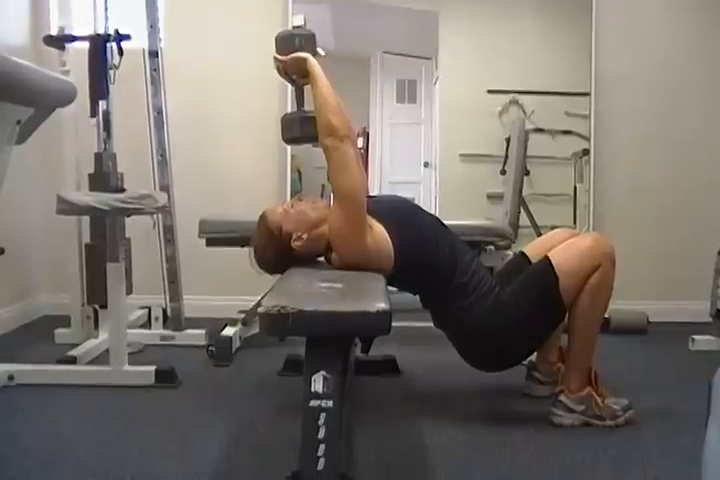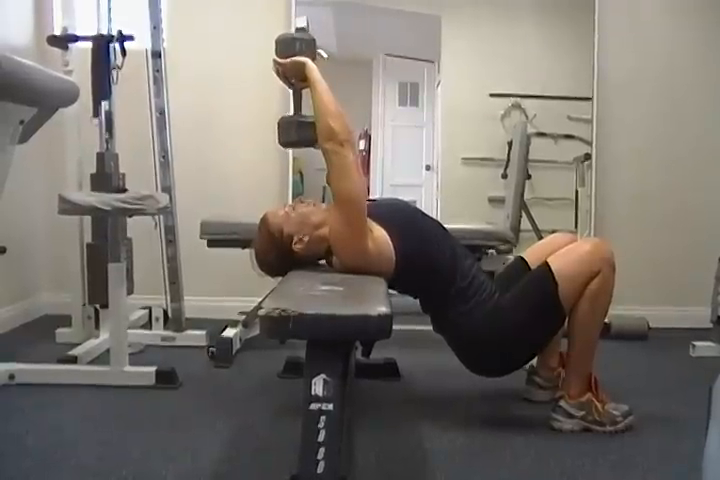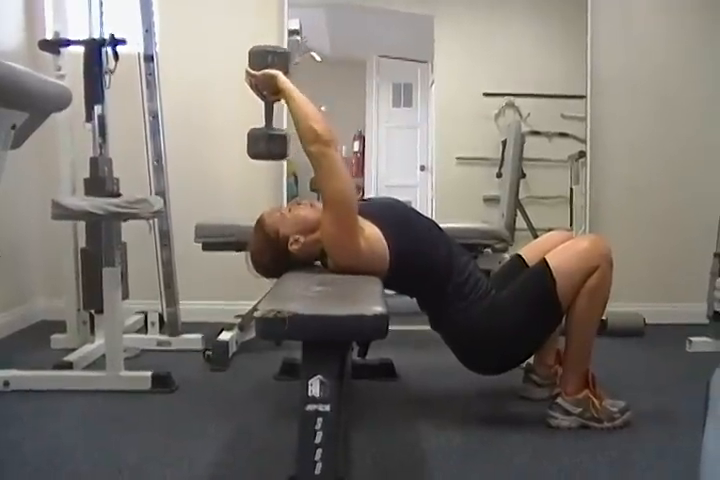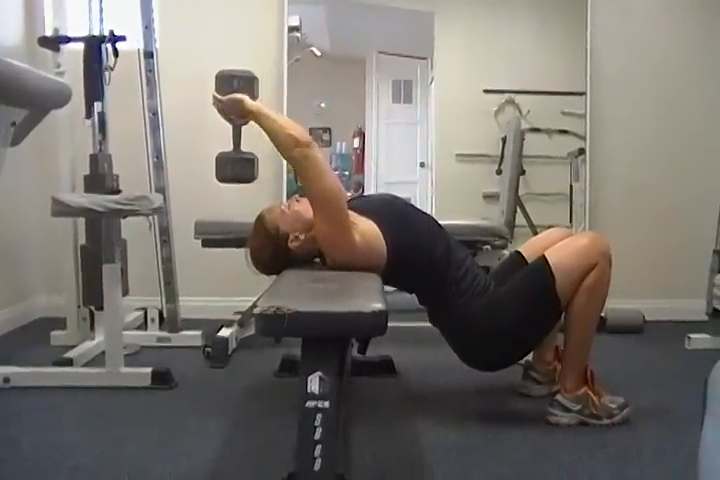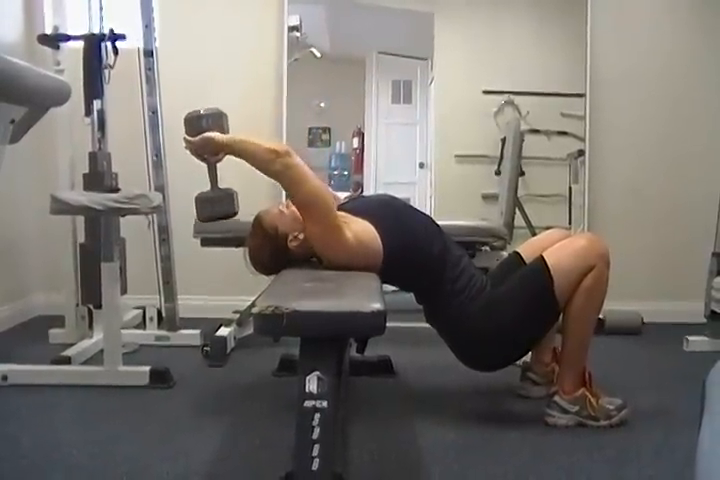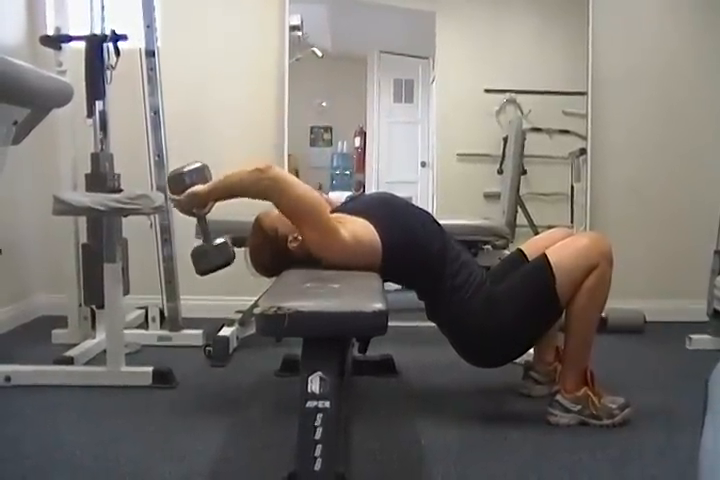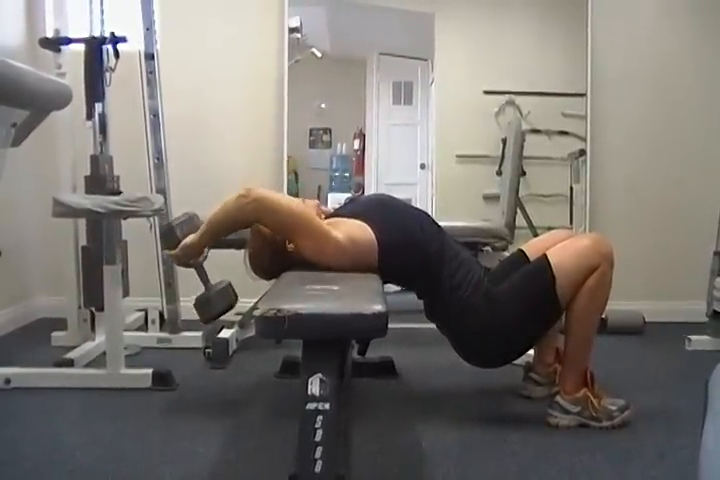
dt=0.7s
person 1, frame 1
left shoulder: (346, 236)
right shoulder: (348, 238)
left elbow: (339, 142)
right elbow: (337, 137)
left wrist: (311, 74)
right wrist: (312, 67)
left hip: (484, 301)
right hip: (492, 326)
left knee: (566, 239)
right knee: (597, 250)
left ankle: (547, 369)
right ankle: (576, 395)
person 1, frame 2
left shoulder: (346, 237)
right shoulder: (348, 241)
left elbow: (338, 145)
right elbow: (337, 141)
left wrist: (308, 79)
right wrist: (310, 70)
left hip: (484, 305)
right hip: (491, 331)
left knee: (564, 243)
right knee: (596, 255)
left ankle: (547, 374)
right ankle: (576, 400)
person 1, frame 3
left shoulder: (343, 240)
right shoulder: (343, 243)
left elbow: (322, 147)
right elbow: (321, 143)
left wrist: (283, 87)
right wrist: (283, 84)
left hip: (480, 303)
right hip: (488, 328)
left knee: (562, 240)
right knee: (594, 252)
left ankle: (544, 372)
right ankle: (573, 397)
person 1, frame 4
left shoulder: (337, 229)
right shoulder: (338, 240)
left elbow: (303, 152)
right elbow: (302, 148)
left wrist: (251, 111)
right wrist: (252, 109)
left hip: (481, 301)
right hip: (487, 324)
left knee: (559, 238)
right knee: (593, 249)
left ankle: (542, 368)
right ankle: (572, 393)
person 1, frame 5
left shoulder: (334, 224)
right shoulder: (333, 240)
left elbow: (287, 165)
right elbow: (283, 160)
left wrist: (224, 143)
right wrist: (225, 143)
left hip: (476, 299)
right hip: (483, 324)
left knee: (558, 239)
right knee: (591, 251)
left ankle: (541, 369)
right ankle: (569, 394)
person 1, frame 6
left shoulder: (333, 224)
right shoulder: (331, 239)
right elbow: (268, 176)
right wrist: (206, 194)
left hip: (480, 295)
right hip: (486, 320)
left knee: (561, 237)
right knee: (595, 249)
left ankle: (543, 368)
right ankle: (572, 393)
person 1, frame 7
left shoulder: (331, 226)
right shoulder: (326, 243)
right elbow: (252, 199)
right wrist: (199, 241)
left hip: (479, 294)
right hip: (485, 320)
left knee: (562, 239)
right knee: (595, 250)
left ankle: (544, 370)
right ankle: (572, 396)
